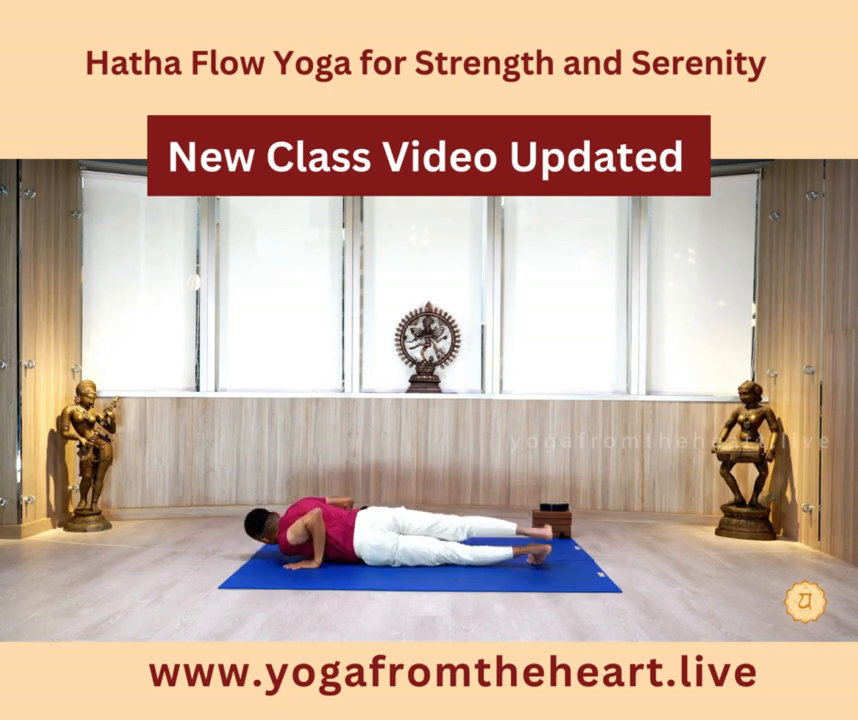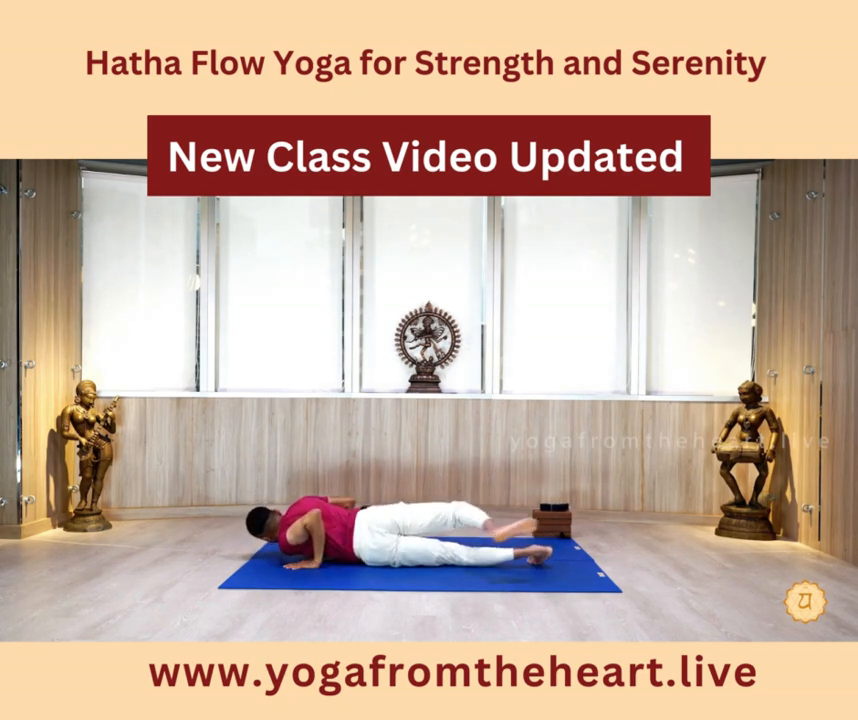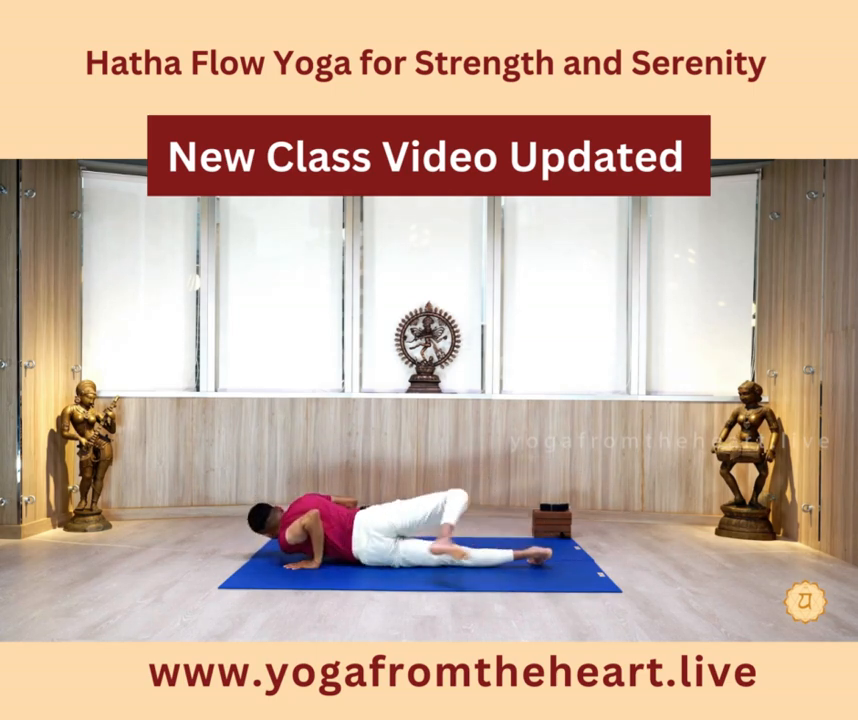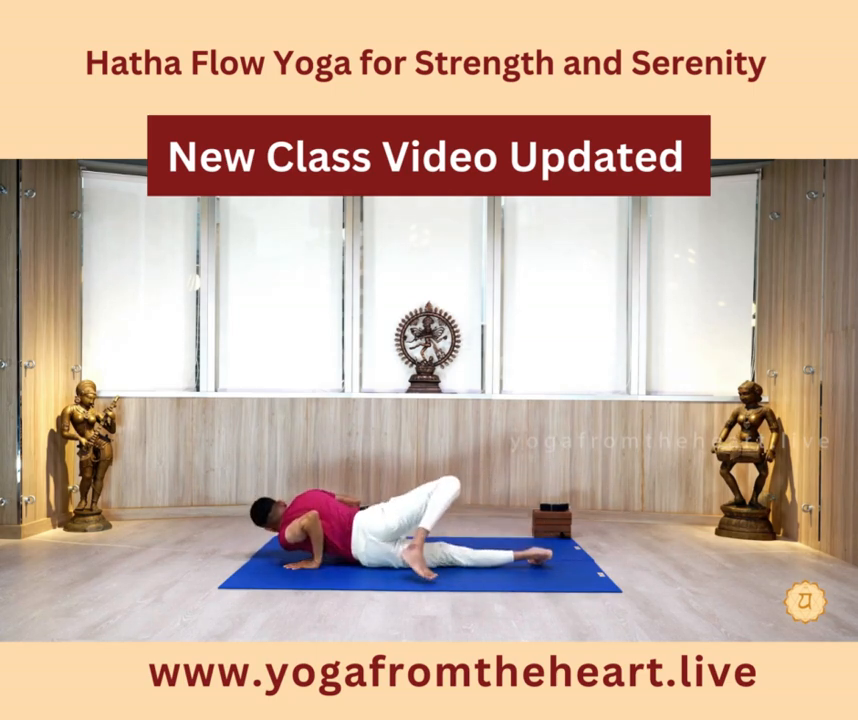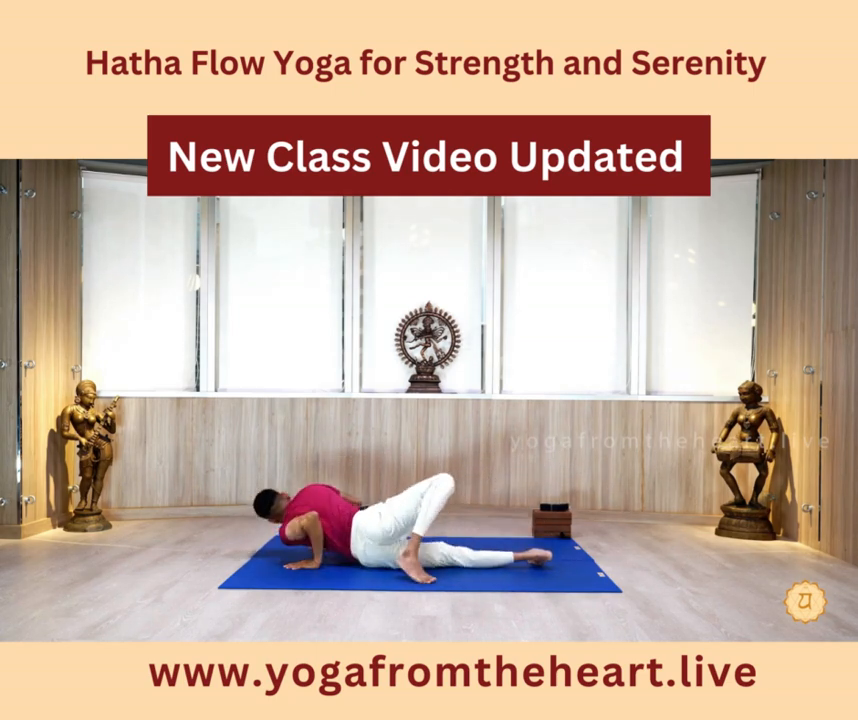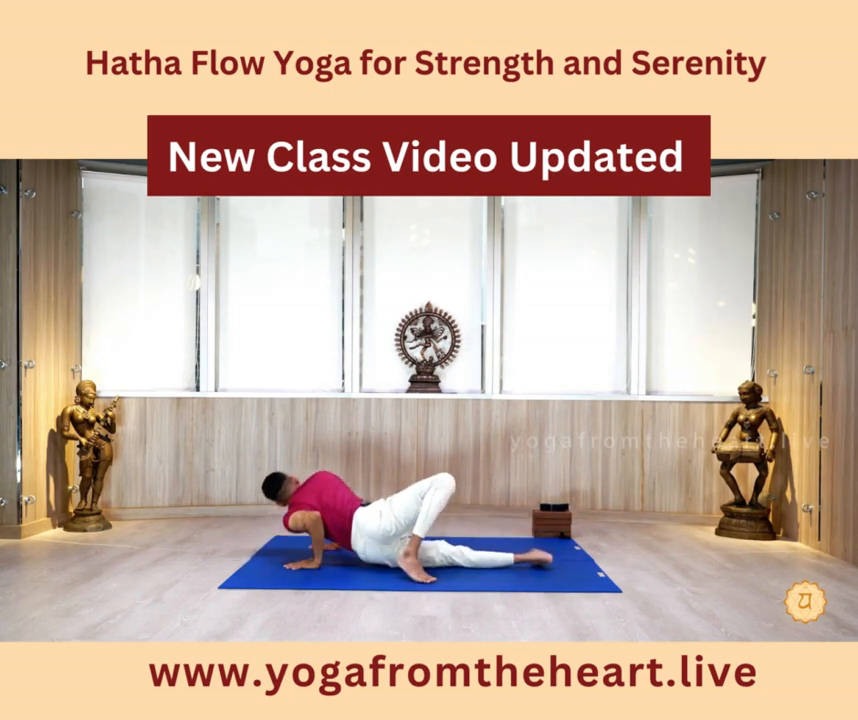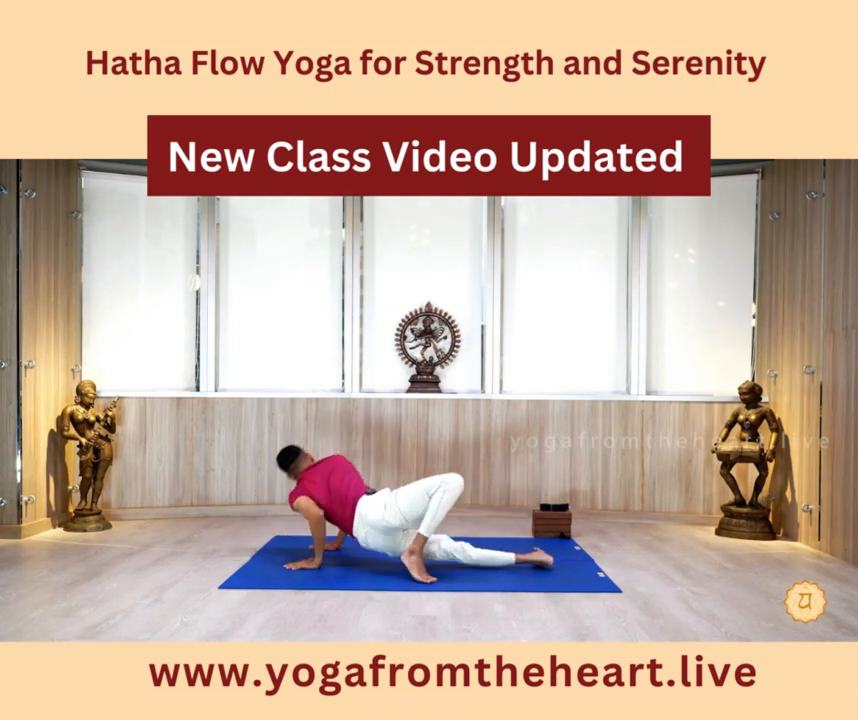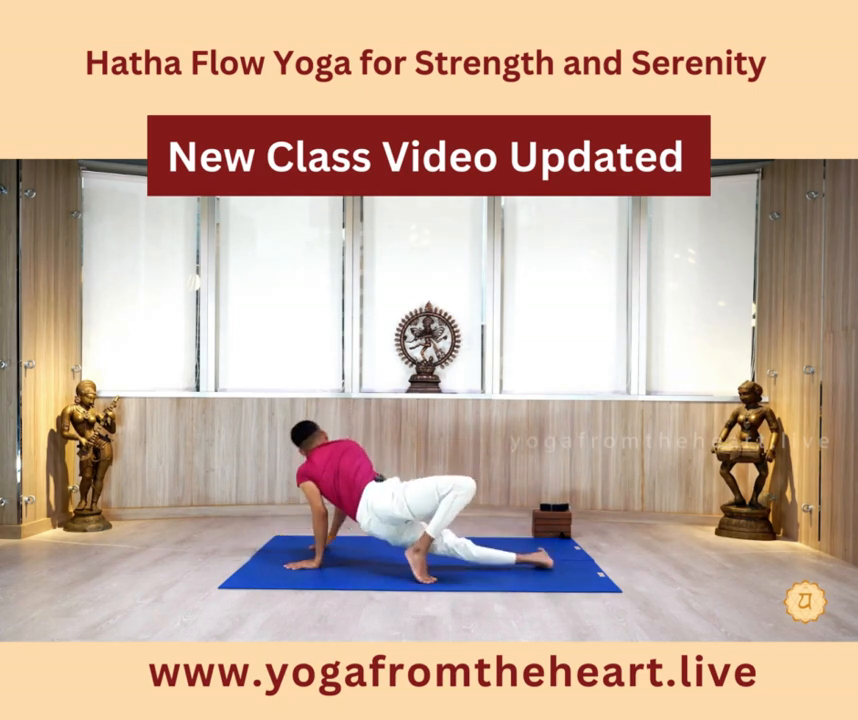
dt=0.2s
person 1, frame 1
left shoulder: (287, 541)
right shoulder: (299, 505)
left elbow: (315, 518)
right elbow: (347, 501)
left wrist: (317, 559)
left hip: (373, 548)
right hip: (374, 517)
left knee: (453, 553)
right knee: (458, 527)
left ankle: (527, 548)
right ankle: (531, 533)
person 1, frame 2
left shoulder: (288, 540)
right shoulder: (302, 503)
left elbow: (313, 518)
right elbow: (348, 501)
left wrist: (316, 559)
left hip: (371, 549)
right hip: (375, 517)
left knee: (453, 554)
right knee: (457, 508)
left ankle: (524, 551)
right ankle: (490, 527)
person 1, frame 3
left shoulder: (287, 539)
right shoulder: (305, 500)
left elbow: (311, 519)
right elbow: (350, 502)
left wrist: (316, 559)
left hip: (369, 551)
right hip: (373, 520)
left ankle: (518, 552)
person 1, frame 4
left shoulder: (287, 536)
right shoulder: (308, 496)
left elbow: (311, 519)
left wrist: (317, 559)
left hip: (368, 552)
right hip: (372, 522)
left knee: (452, 554)
person 1, frame 5
left shoulder: (288, 530)
right shoulder: (312, 489)
left elbow: (310, 519)
left wrist: (316, 559)
left hip: (367, 552)
right hip: (371, 524)
left knee: (452, 554)
person 1, frame 6
left shoulder: (291, 517)
right shoulder: (320, 476)
left elbow: (313, 518)
left wrist: (317, 558)
left hip: (368, 547)
right hip: (373, 522)
left knee: (451, 553)
person 1, frame 7
left shoulder: (296, 494)
right shoulder: (335, 460)
left elbow: (317, 516)
left wrist: (318, 556)
right wrist: (339, 540)
left hip: (369, 535)
right hip: (376, 510)
left knee: (451, 549)
right knee: (452, 481)
person 1, frame 8
left shoulder: (304, 472)
right shoulder: (347, 445)
left elbow: (320, 512)
left wrist: (318, 557)
right wrist: (330, 534)
left hip: (372, 521)
right hip: (382, 498)
left knee: (454, 545)
right knee: (464, 485)
